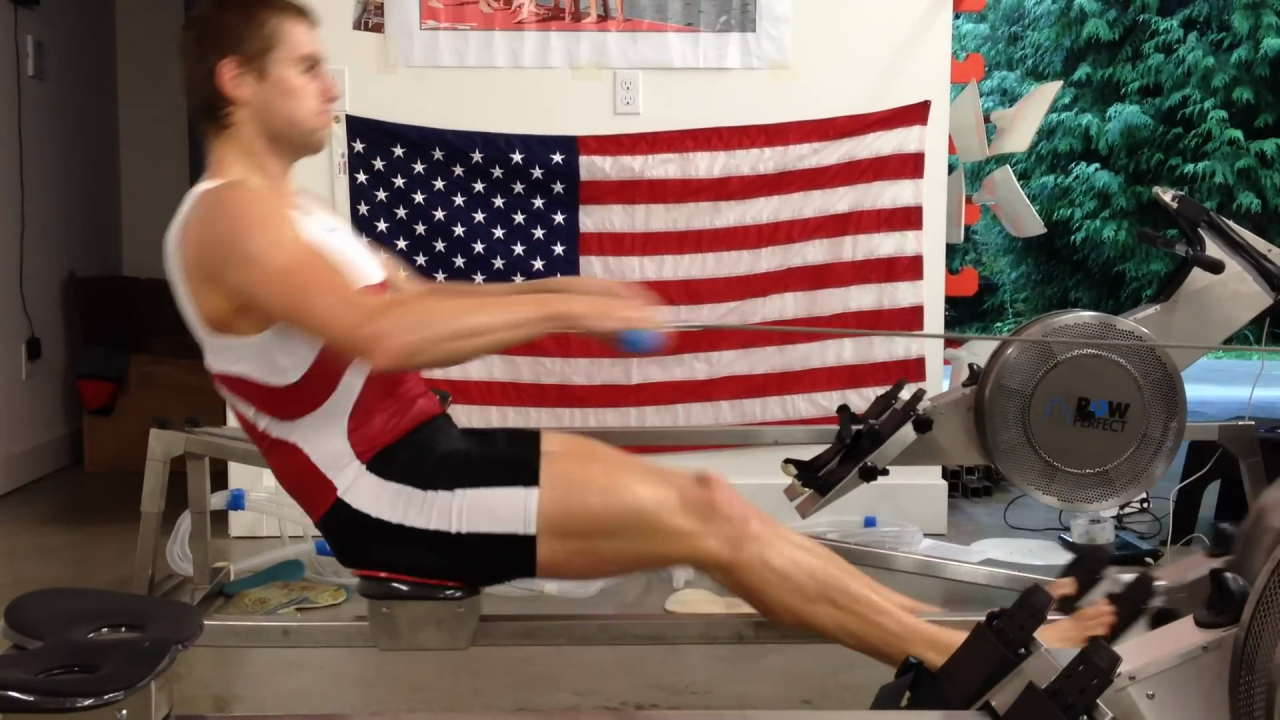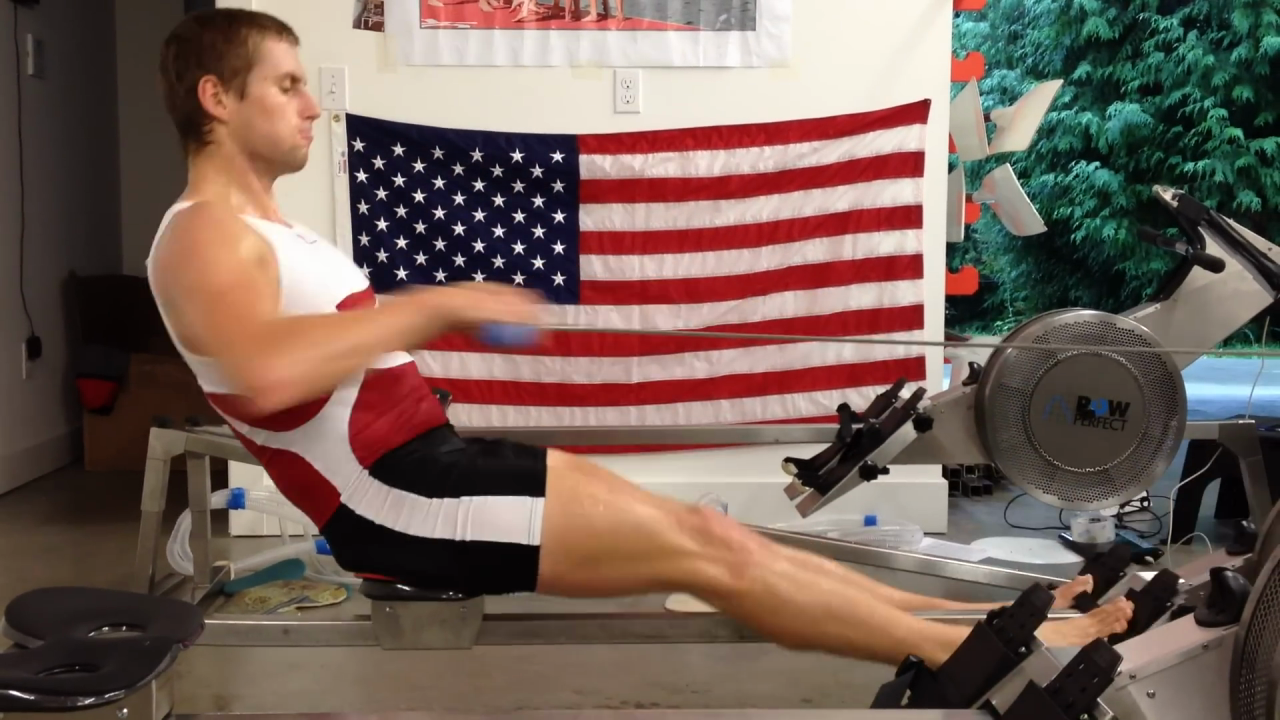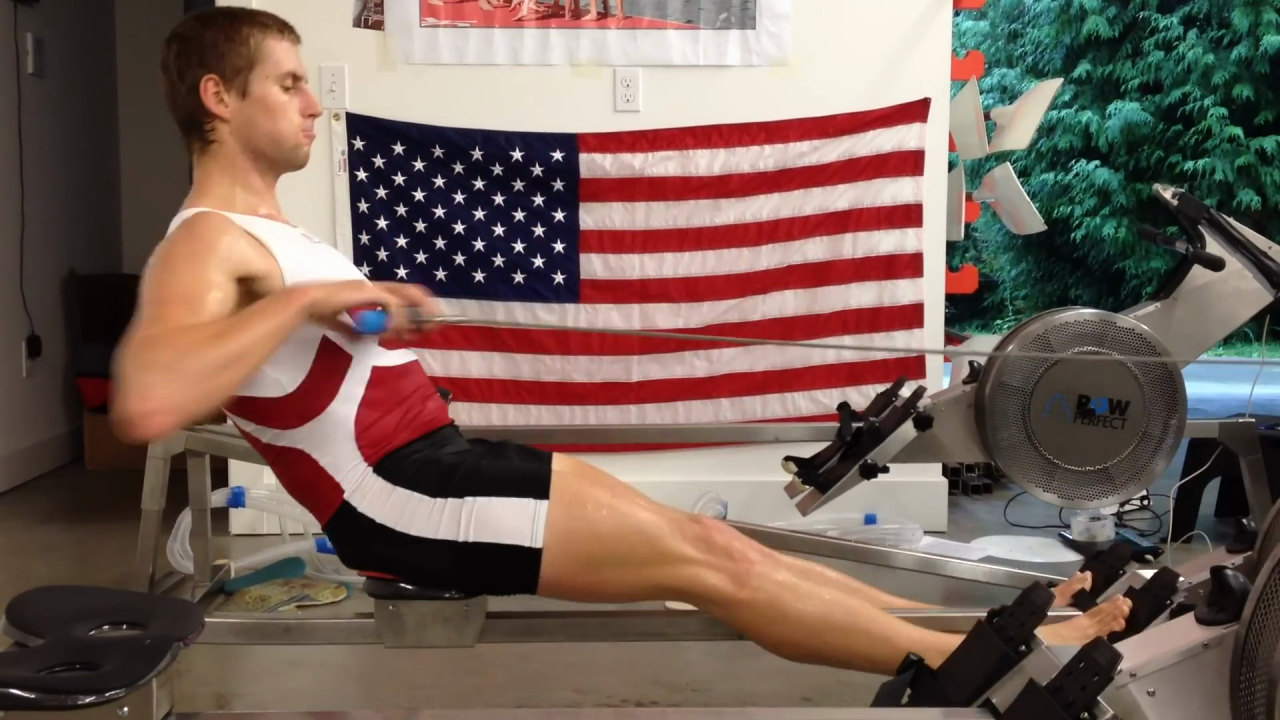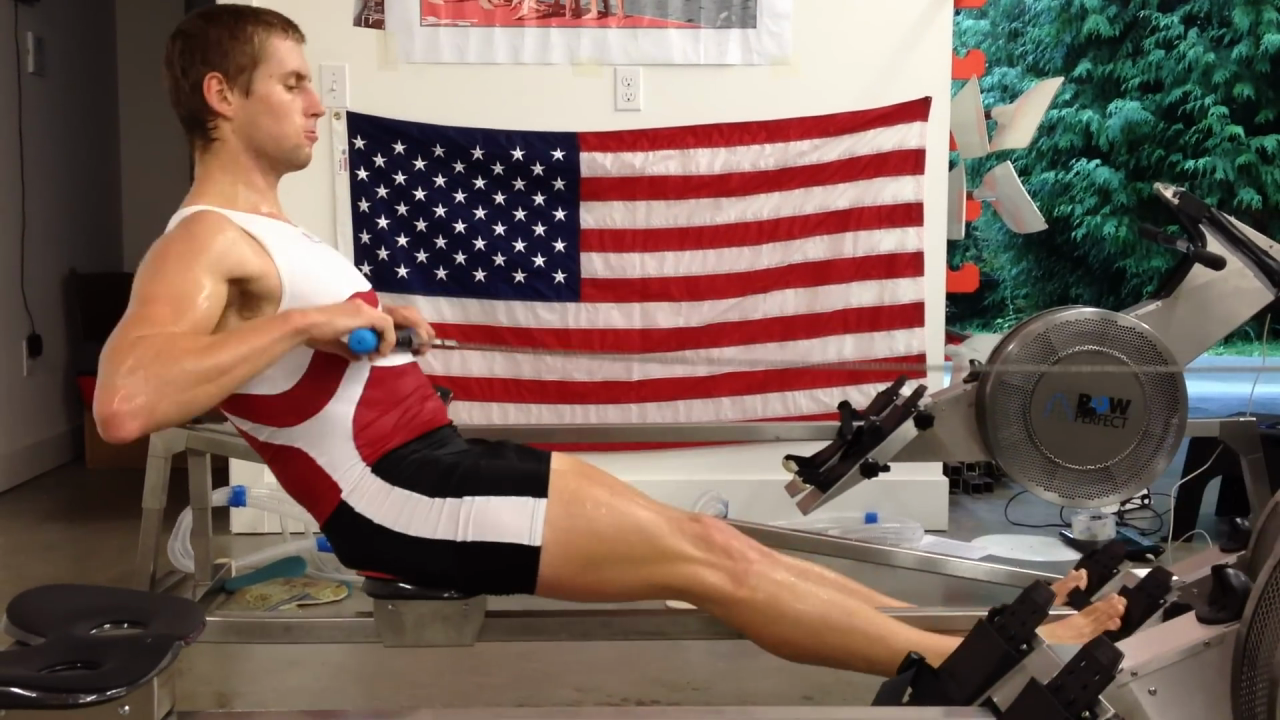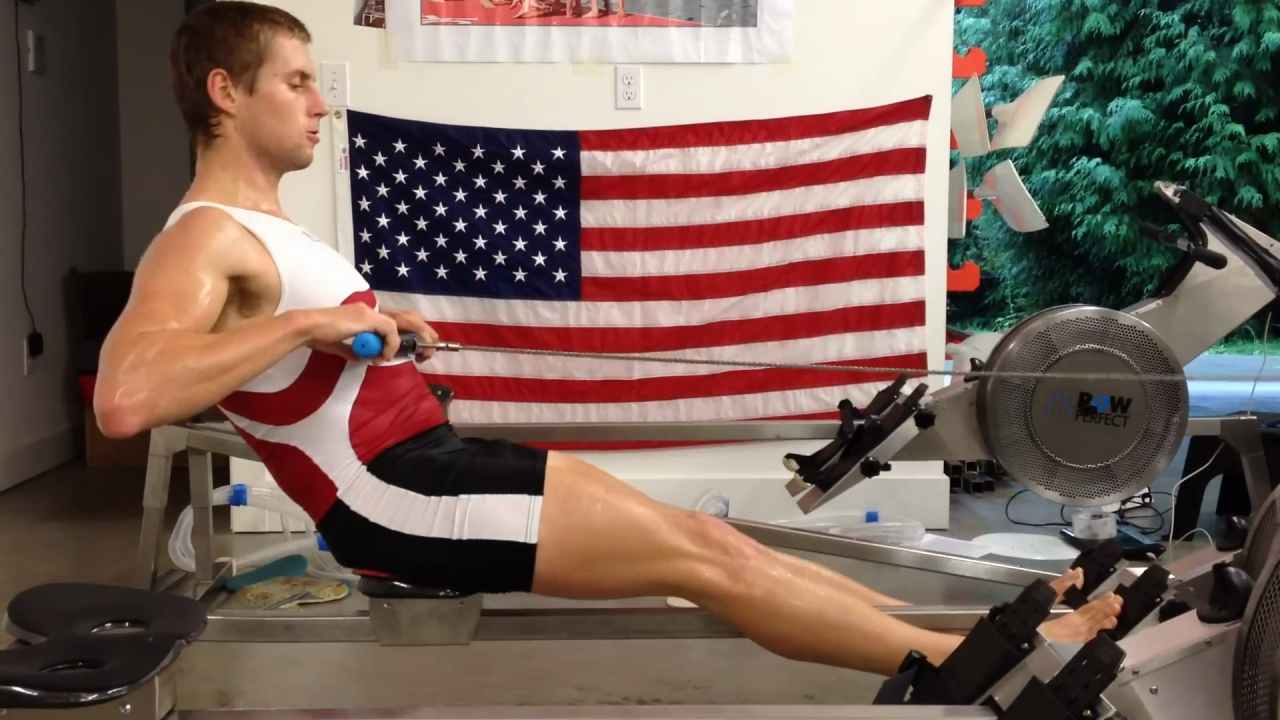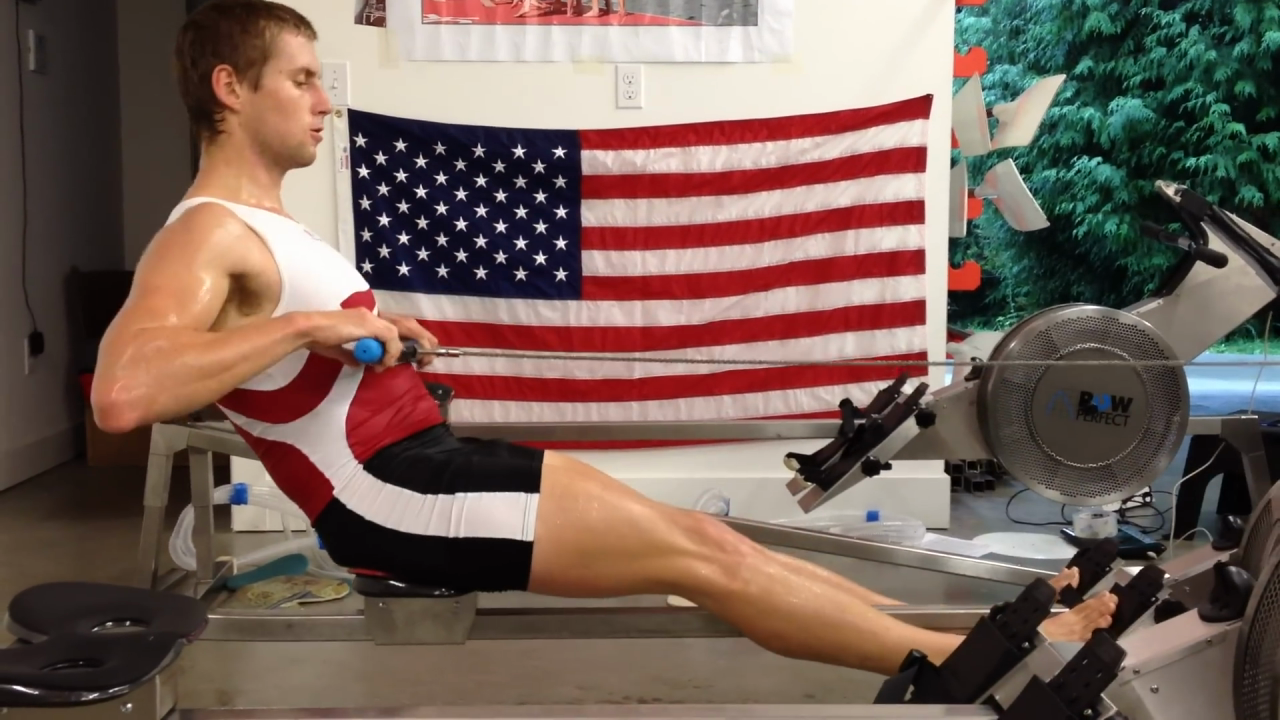
dt=0.1s
person 1, frame 1
left shoulder: (275, 210)
right shoulder: (231, 220)
left elbow: (405, 311)
right elbow: (391, 331)
left wrist: (556, 294)
right wrist: (562, 309)
left hip: (416, 463)
right hip: (392, 499)
left knee: (704, 499)
right knee: (703, 527)
left ankle: (944, 628)
right ankle: (959, 660)
person 1, frame 2
left shoulder: (257, 227)
right shoulder: (204, 240)
right elbow: (274, 378)
left wrist: (424, 310)
right wrist: (441, 306)
left hip: (433, 469)
right hip: (403, 507)
left knee: (710, 533)
right knee: (709, 553)
left ankle: (976, 622)
person 1, frame 3
left shoulder: (253, 231)
right shoulder: (204, 247)
right elbow: (148, 403)
left wrist: (367, 305)
right wrist: (304, 301)
left hip: (431, 466)
right hip: (403, 500)
left knee: (707, 541)
right knee: (707, 561)
left ankle: (978, 629)
person 1, frame 4
left shoulder: (258, 229)
right shoulder: (203, 245)
right elbow: (122, 404)
left wrist: (371, 325)
right wrist: (303, 319)
left hip: (429, 465)
right hip: (403, 503)
left knee: (704, 540)
right knee: (705, 560)
left ankle: (977, 634)
person 1, frame 5
left shoulder: (257, 231)
right shoulder: (203, 243)
right elbow: (122, 399)
left wrist: (368, 325)
right wrist: (303, 322)
left hip: (425, 464)
right hip: (399, 501)
left knee: (701, 538)
right knee: (701, 555)
left ankle: (971, 635)
person 1, frame 6
left shoulder: (256, 224)
right shoulder: (207, 237)
right elbow: (120, 394)
left wrist: (373, 334)
right wrist: (308, 324)
left hip: (421, 463)
right hip: (394, 500)
left knee: (698, 537)
right knee: (698, 554)
left ankle: (970, 635)
